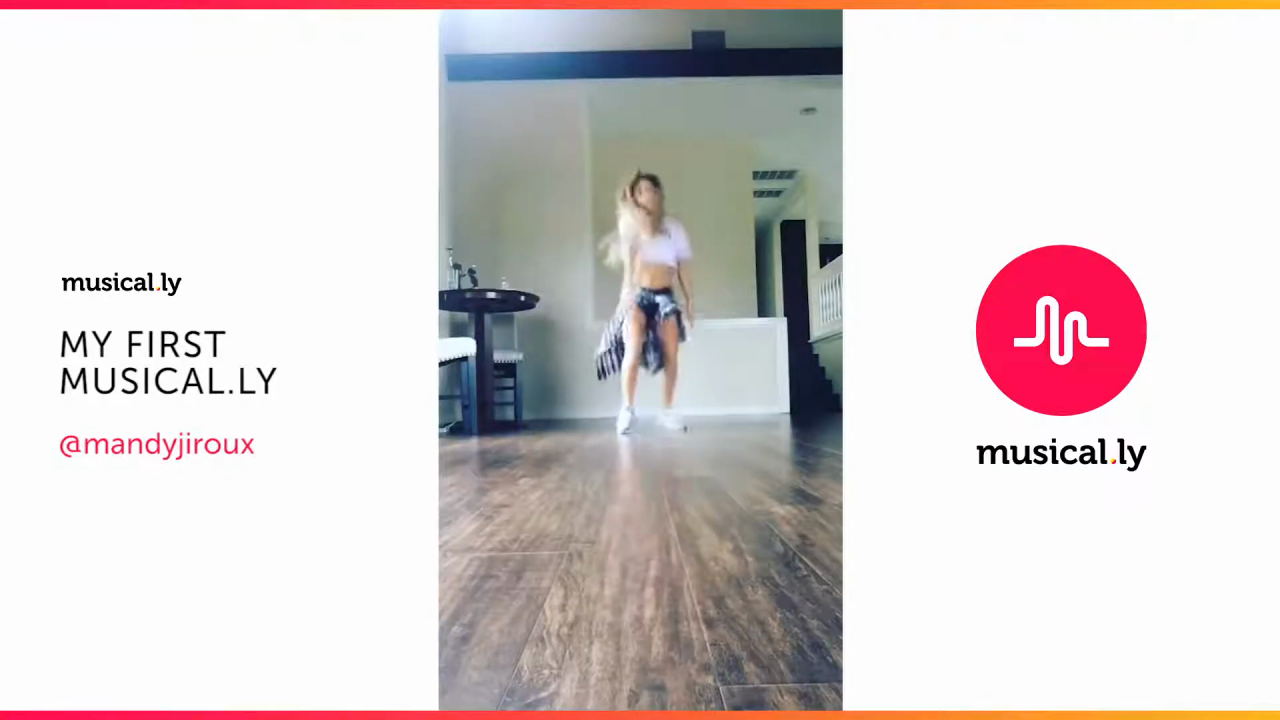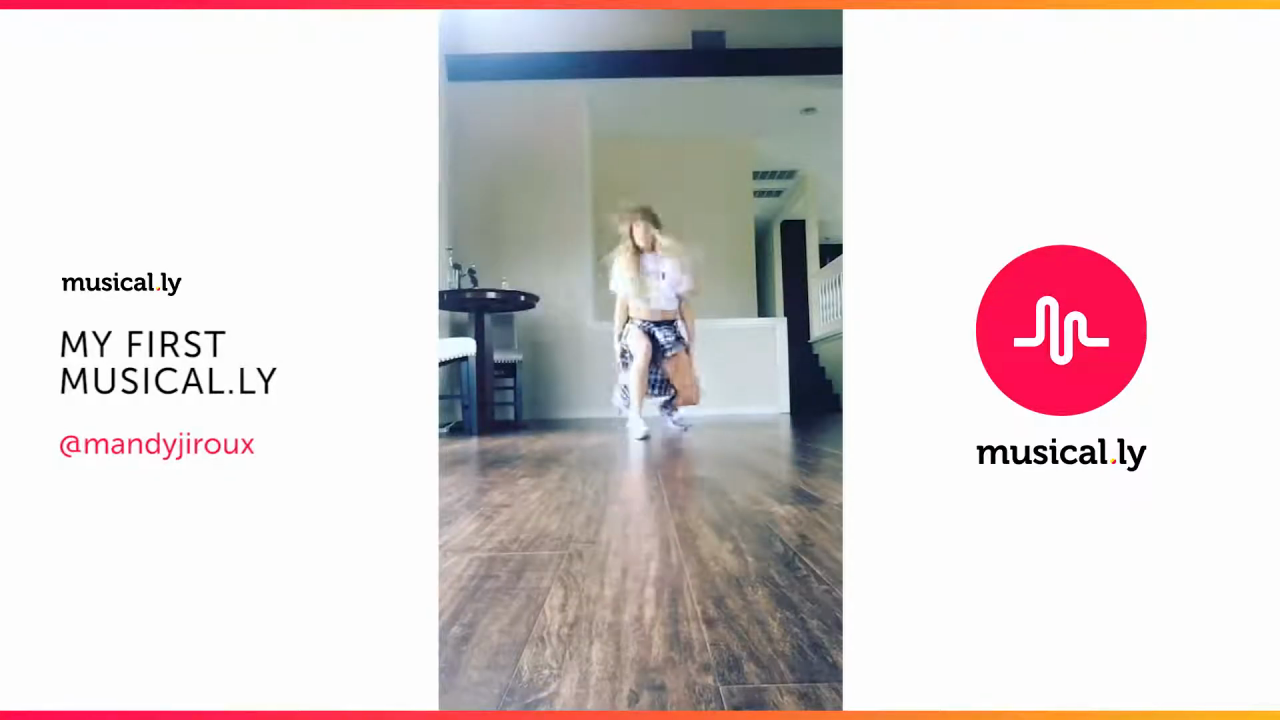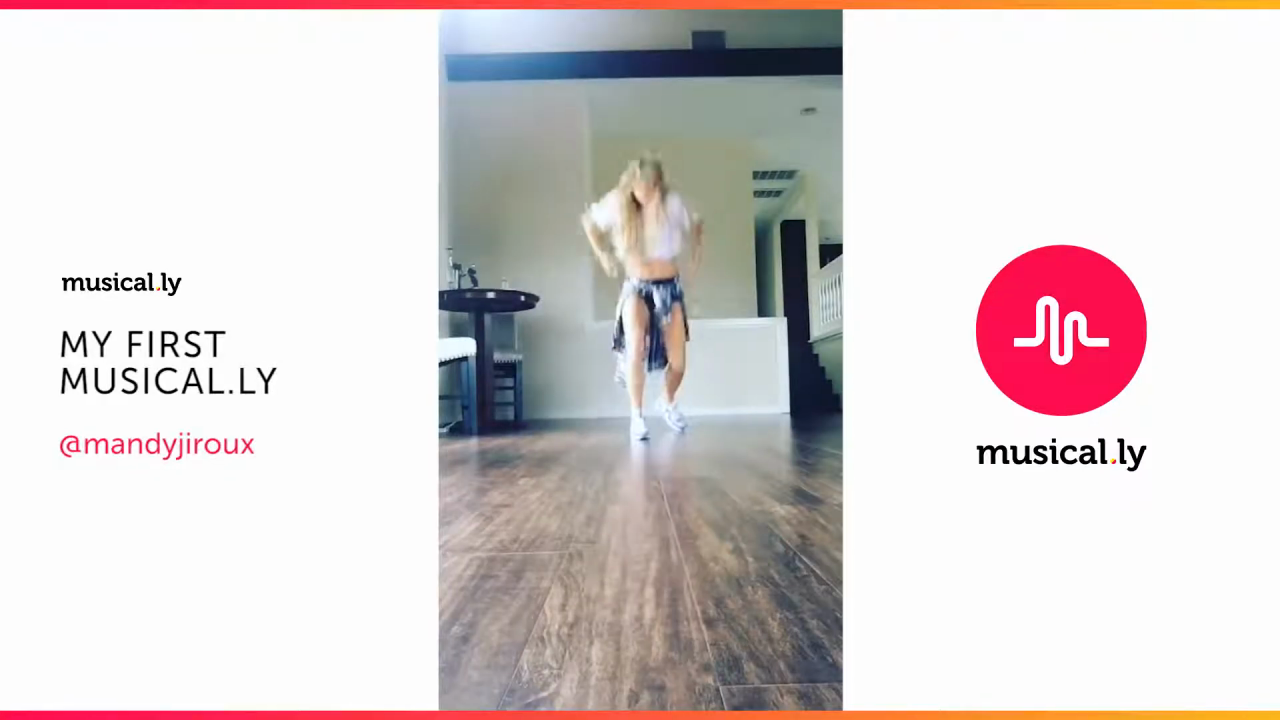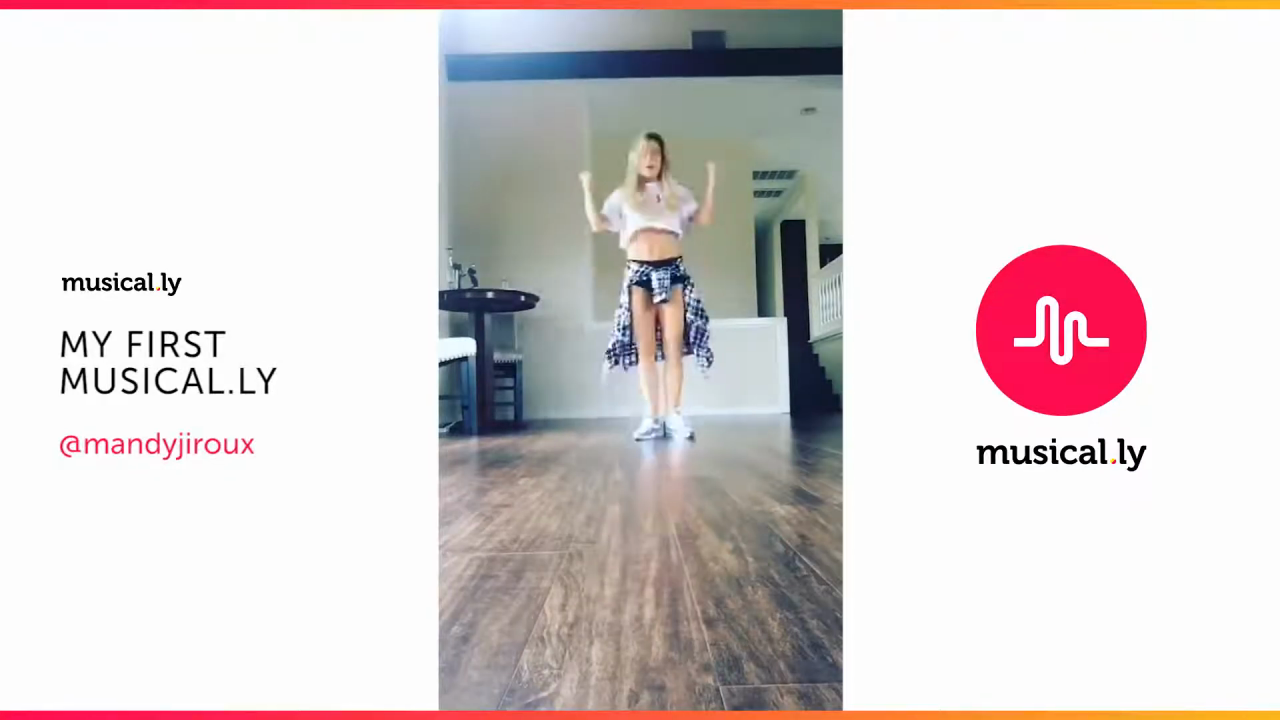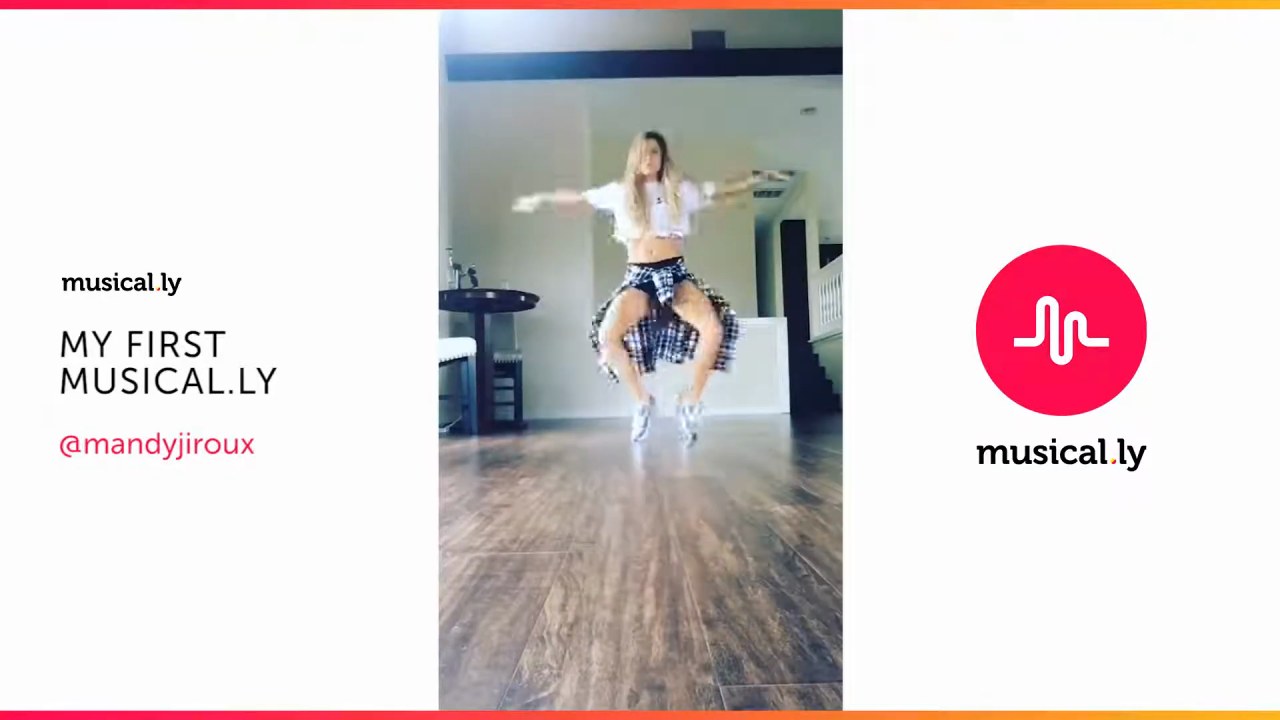
dt=0.4s
person 1, frame 1
left shoulder: (673, 227)
right shoulder: (630, 222)
left elbow: (683, 268)
right elbow: (626, 259)
left wrist: (689, 302)
left hip: (665, 298)
right hip: (637, 296)
left knee: (671, 357)
right knee: (633, 349)
left ankle: (668, 410)
right ankle: (627, 410)
person 1, frame 2
left shoulder: (674, 260)
right shoulder: (624, 260)
left elbow: (685, 304)
right elbow: (621, 301)
left wrist: (691, 341)
right wrist: (617, 337)
left hip: (669, 329)
right hip: (638, 326)
left knee: (690, 395)
right knee: (643, 352)
left ankle: (667, 406)
right ankle: (636, 418)
person 1, frame 3
left shoulder: (673, 206)
right shoulder: (618, 206)
left elbow: (696, 225)
right elbow: (589, 222)
left wrist: (696, 255)
right wrist: (603, 255)
left hip: (669, 287)
right hip: (637, 287)
left knee: (678, 361)
right knee: (636, 347)
left ankle: (669, 403)
right ankle: (637, 415)
person 1, frame 4
left shoulder: (677, 192)
right shoulder: (623, 195)
left elbow: (704, 218)
right elbow: (599, 225)
left wrist: (710, 182)
right wrist: (587, 190)
left hip: (672, 270)
right hip: (638, 272)
left knee: (673, 344)
right knee: (644, 346)
left ankle: (673, 415)
right ankle: (653, 417)
person 1, frame 5
left shoulder: (679, 189)
right shoulder: (620, 191)
left elbow: (721, 192)
right elbow: (580, 197)
left wrist: (756, 179)
right wrist: (542, 199)
left hip: (674, 272)
right hip: (637, 275)
left knee: (714, 329)
right knee: (607, 335)
left ankle: (691, 400)
right ankle: (641, 400)
